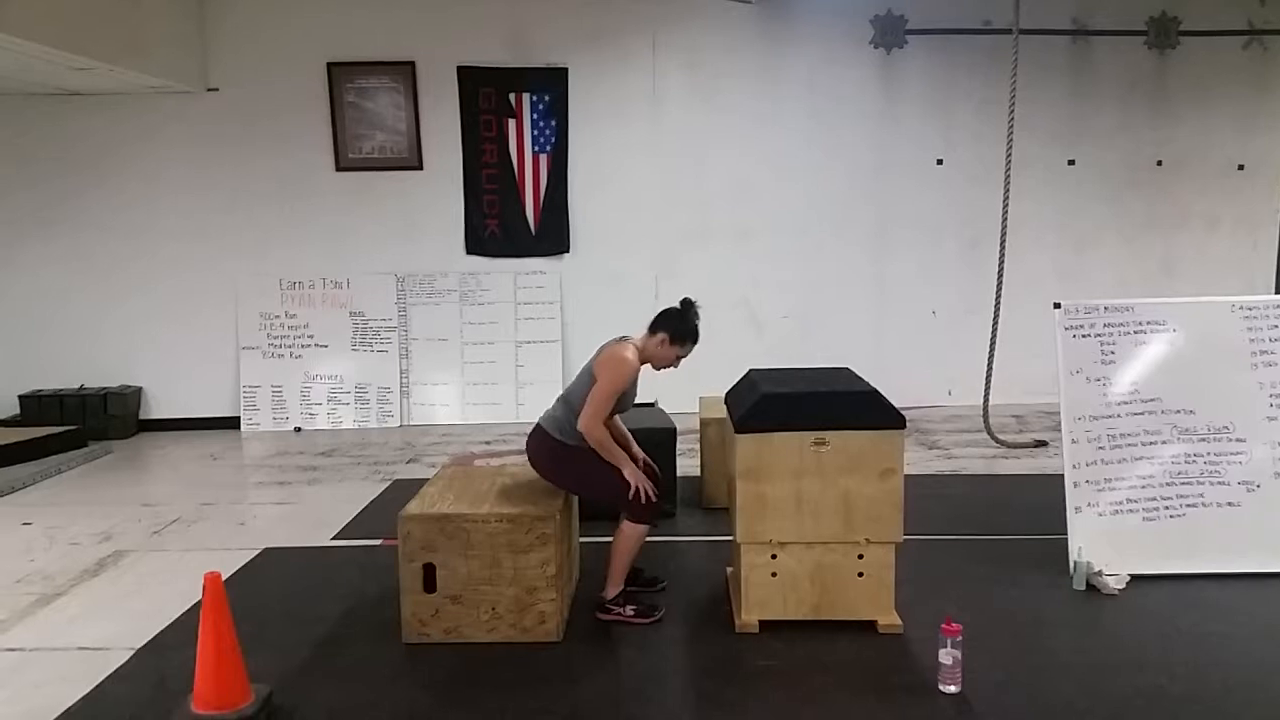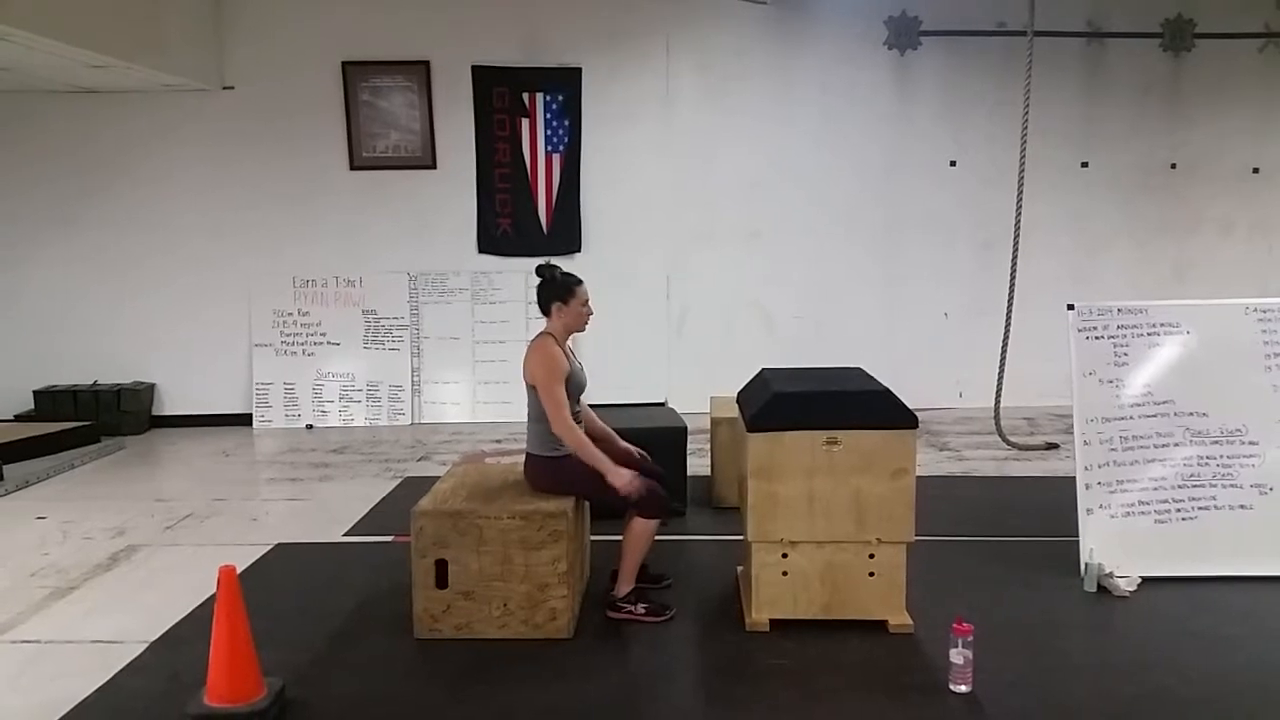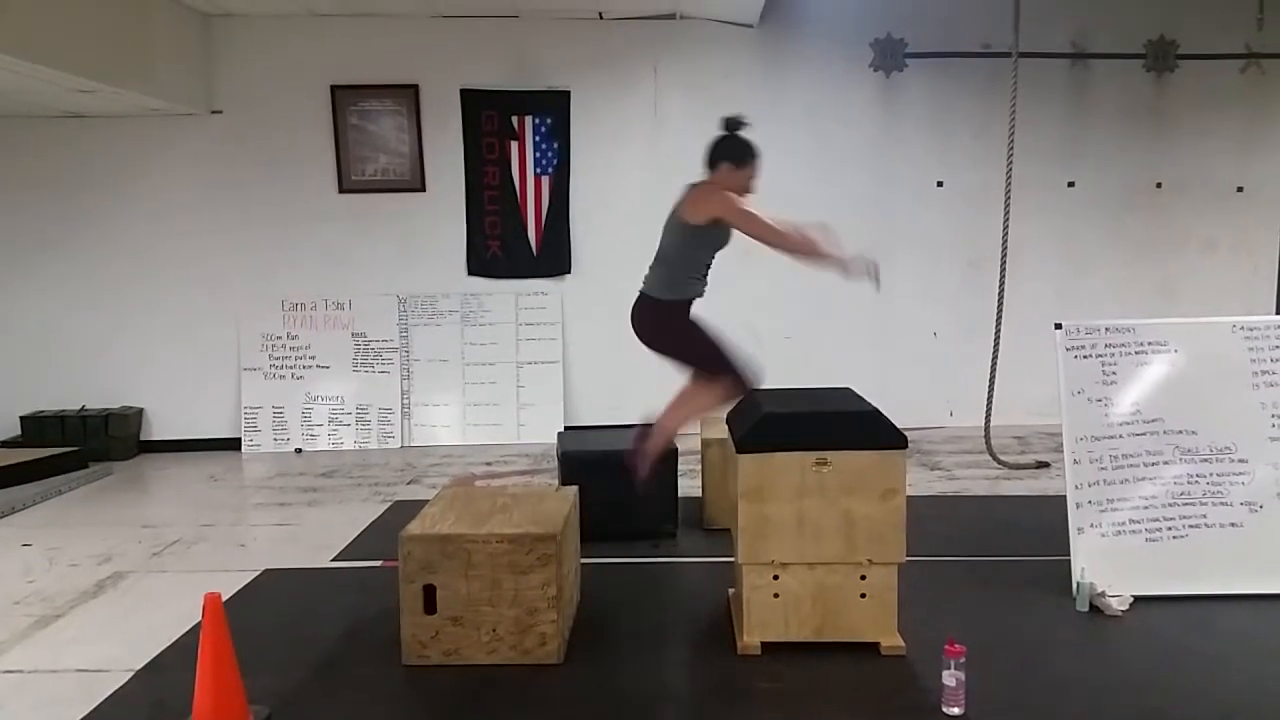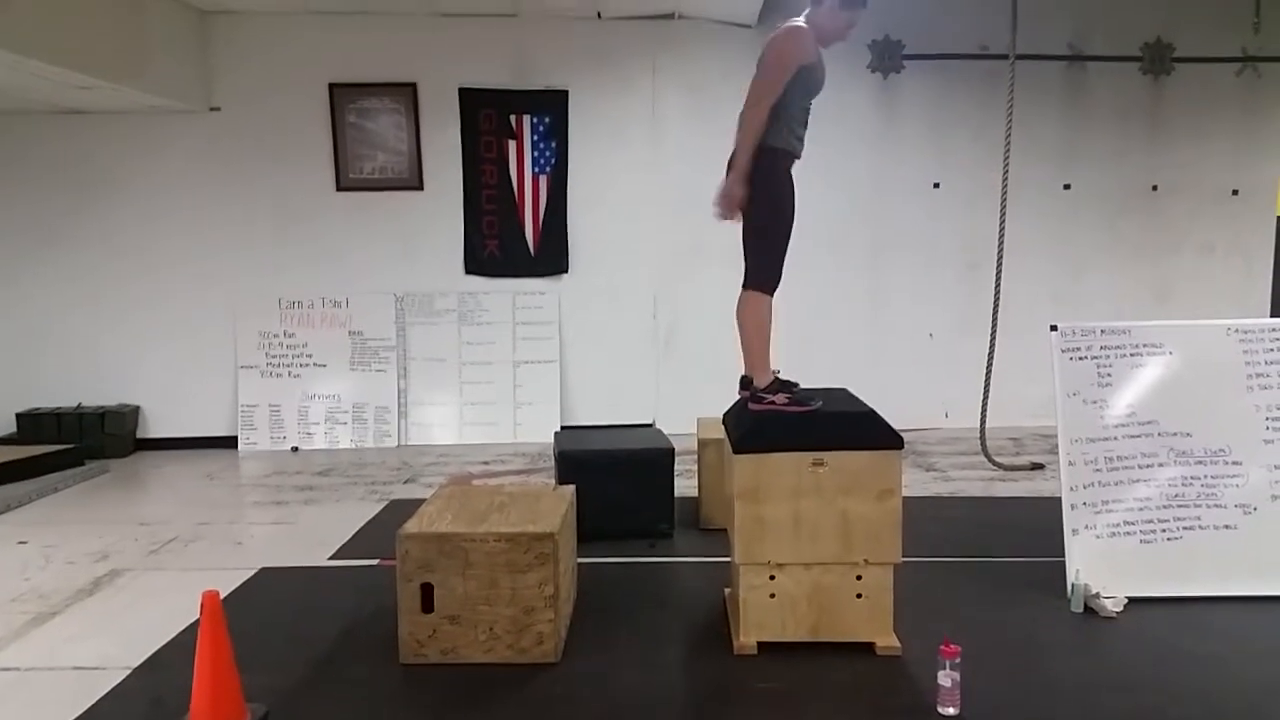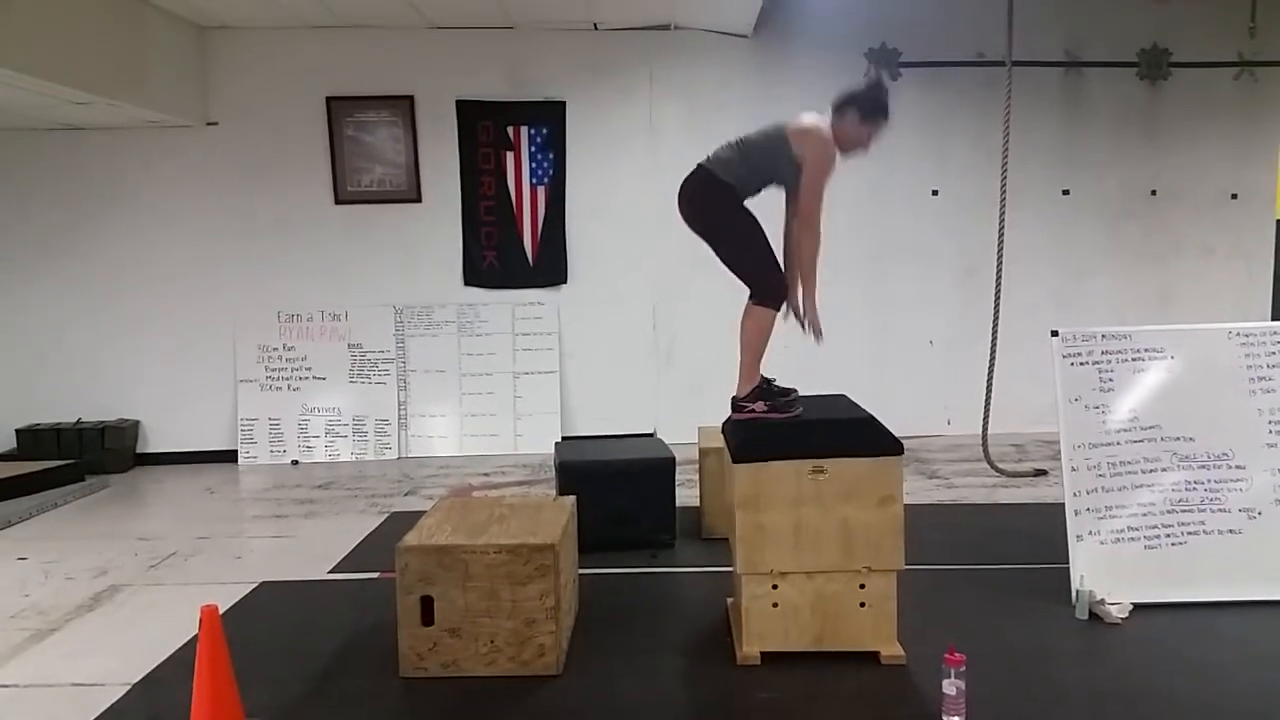
dt=1s
person 1, frame 1
left shoulder: (627, 349)
right shoulder: (625, 362)
right elbow: (589, 425)
left wrist: (633, 451)
right wrist: (625, 465)
left hip: (563, 441)
right hip: (553, 448)
left knee: (647, 479)
right knee: (642, 501)
left ankle: (623, 570)
right ankle: (612, 599)
person 1, frame 2
left shoulder: (559, 345)
right shoulder: (546, 352)
right elbow: (562, 425)
left wrist: (618, 444)
right wrist: (610, 468)
left hip: (566, 453)
right hip: (551, 464)
left knee: (650, 476)
right knee: (652, 499)
left ankle: (630, 567)
right ankle: (623, 597)
person 1, frame 3
left shoulder: (704, 195)
right shoulder: (716, 200)
left elbow: (768, 231)
right elbow: (776, 238)
left wrist: (805, 237)
right wrist: (838, 260)
left hip: (661, 310)
right hip: (658, 314)
left knee: (712, 371)
right knee: (736, 382)
left ankle: (658, 434)
right ankle: (654, 441)
person 1, frame 4
left shoulder: (803, 41)
right shoulder: (797, 37)
right elbow: (757, 106)
left wrist: (742, 176)
right wrist: (737, 177)
left hip: (767, 165)
right hip: (764, 168)
left knee: (763, 276)
right knee: (763, 276)
left ankle: (756, 378)
right ankle: (763, 386)
person 1, frame 5
left shoulder: (811, 134)
right shoulder: (822, 144)
left elbow: (794, 220)
right elbow: (807, 225)
left wrist: (791, 287)
right wrist: (808, 296)
left hip: (708, 193)
right hip: (711, 195)
left knee: (768, 288)
right knee: (770, 290)
left ankle: (752, 382)
right ankle: (746, 395)
